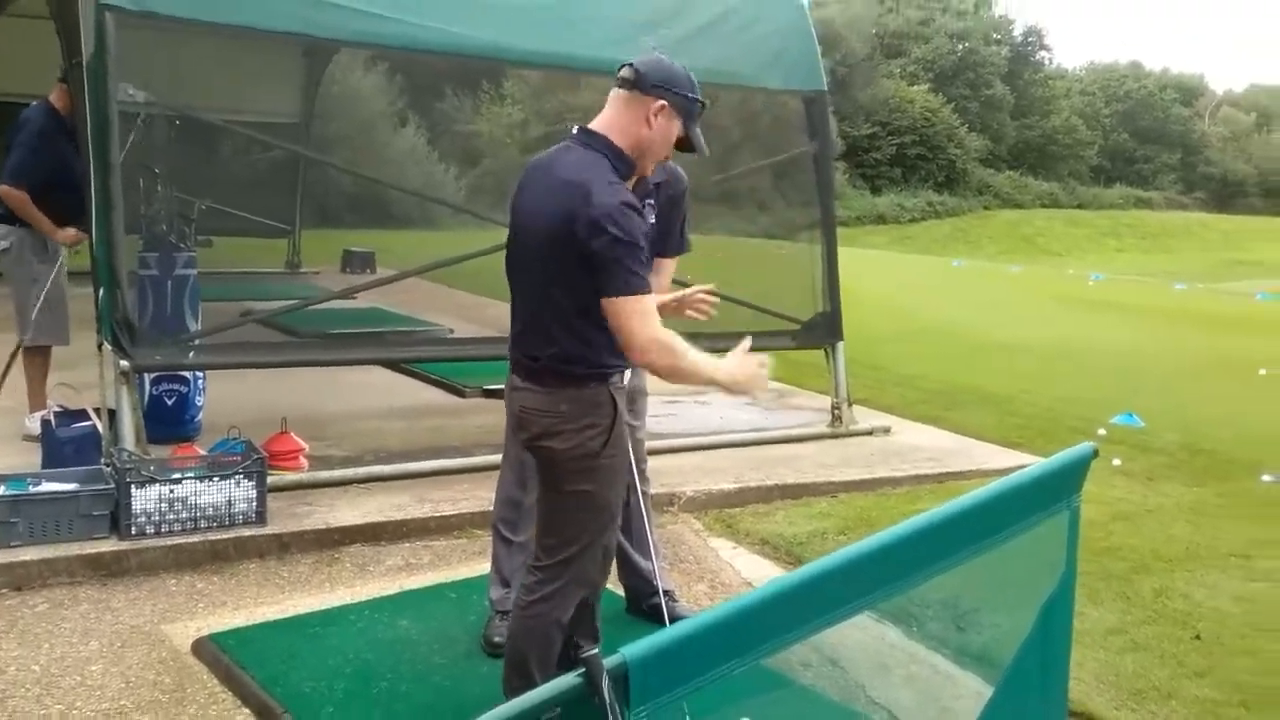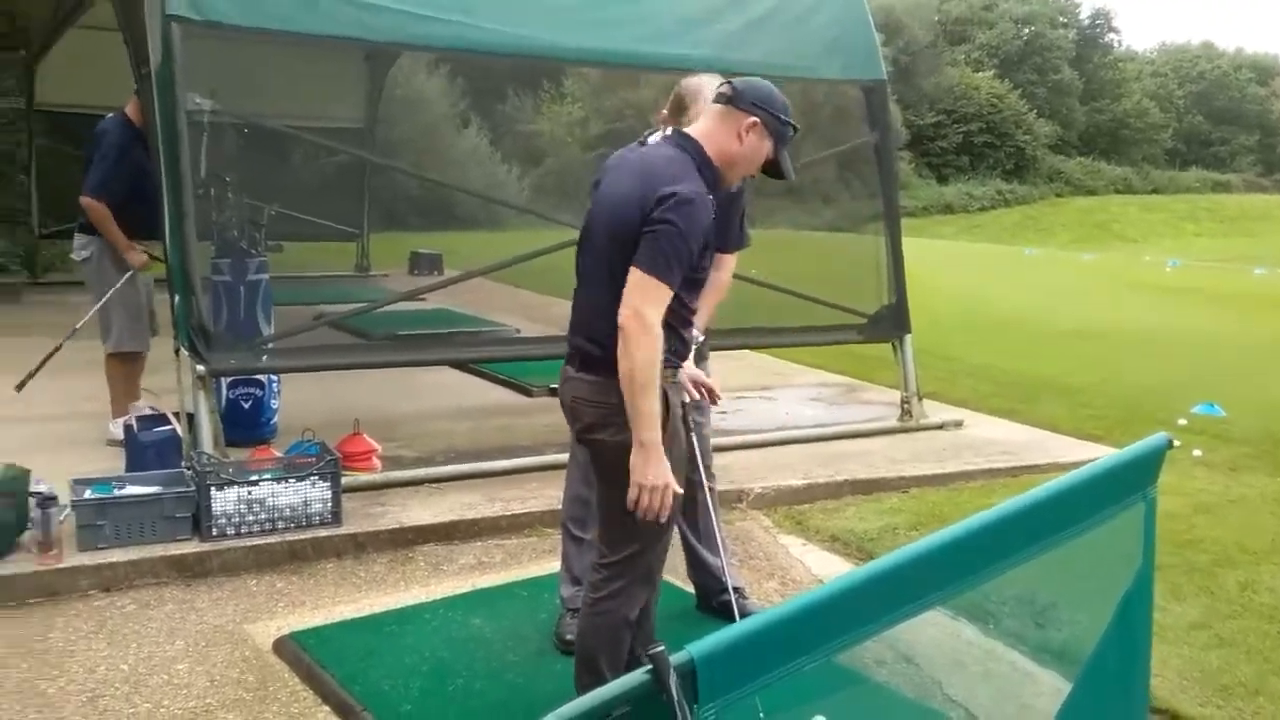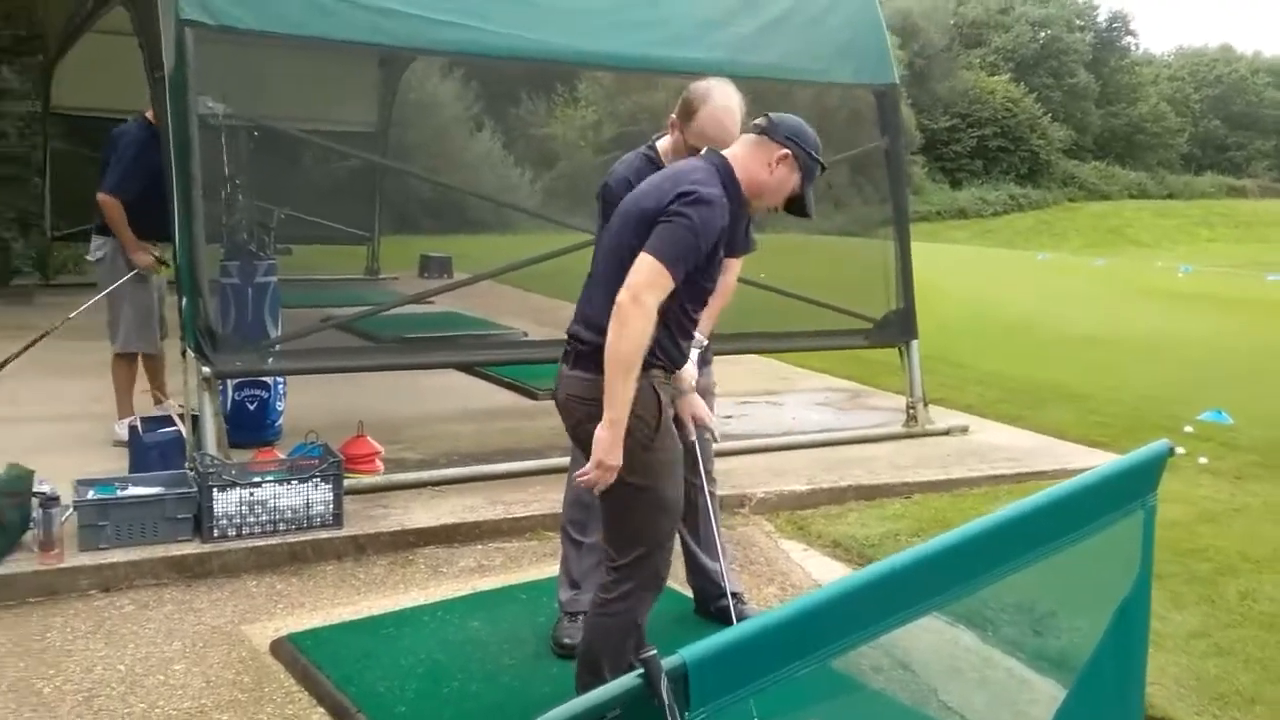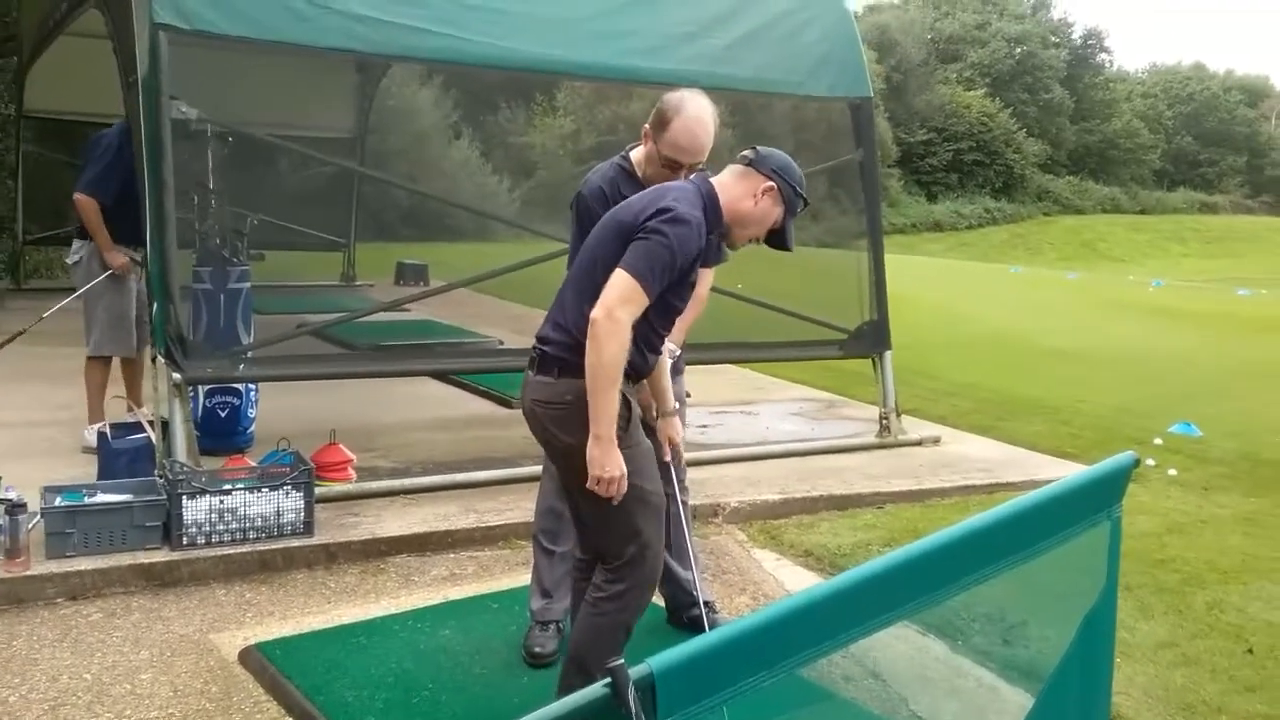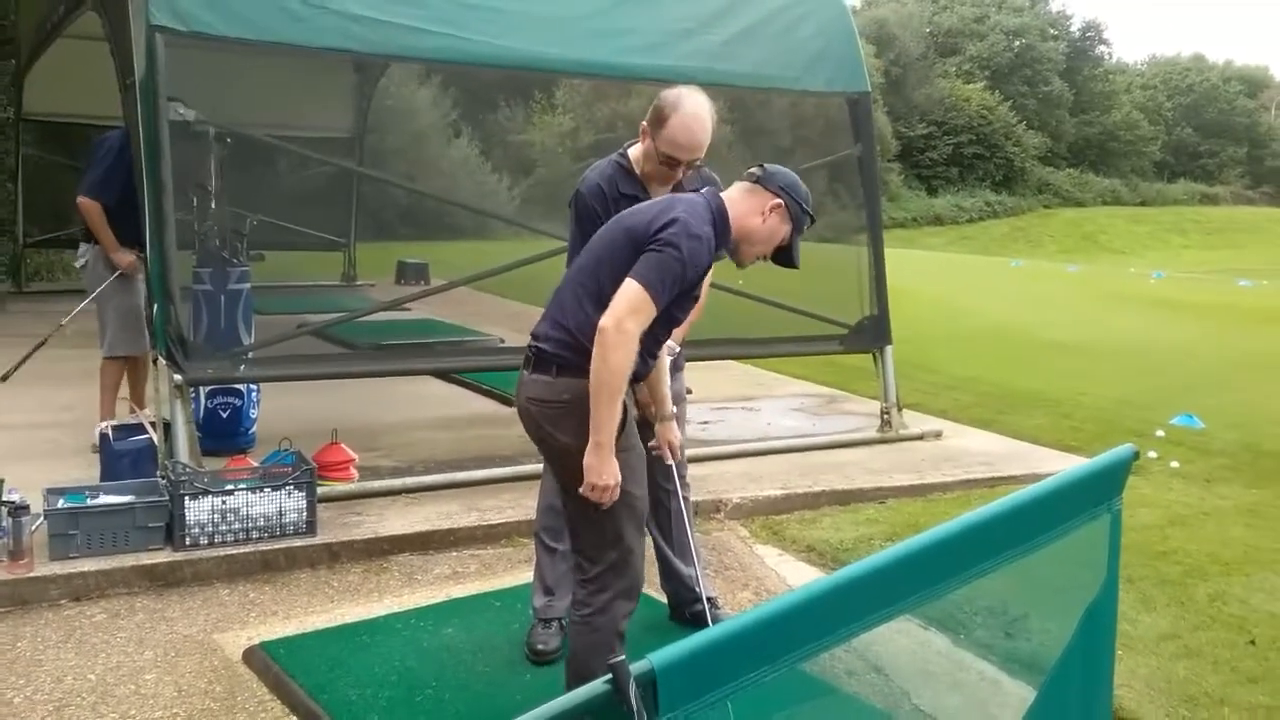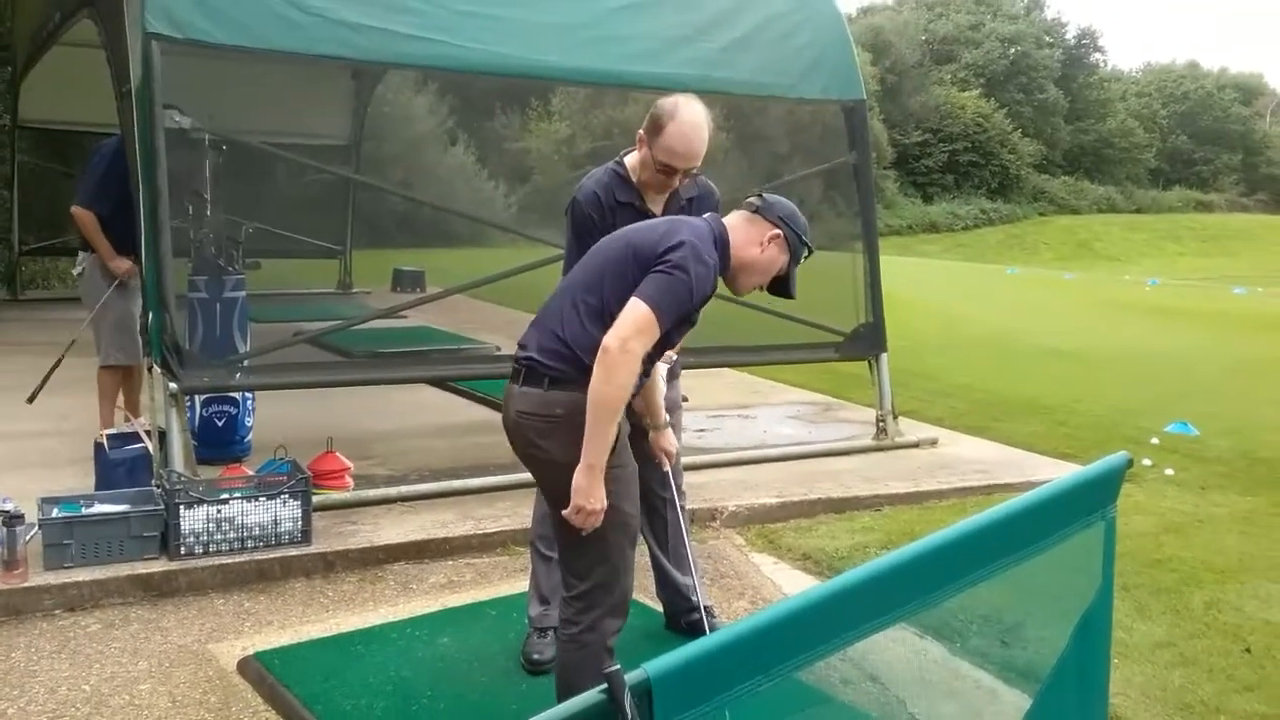
dt=0.2s
person 1, frame 1
left shoulder: (546, 169)
right shoulder: (606, 200)
right elbow: (640, 341)
left wrist: (649, 297)
right wrist: (725, 373)
left hip: (540, 384)
right hip: (577, 401)
left knee: (588, 540)
right knee: (562, 563)
left ankle: (575, 664)
right ankle: (526, 705)
person 1, frame 2
left shoulder: (634, 162)
right shoulder: (685, 196)
right elbow: (636, 322)
left wrist: (673, 365)
right wrist: (647, 447)
left hip: (595, 377)
right hip: (623, 394)
left knee: (641, 544)
right knee: (627, 560)
left ankle: (634, 673)
person 1, frame 3
left shoulder: (686, 180)
right shoulder: (706, 200)
right elbow: (633, 304)
left wrist: (681, 389)
right wrist: (613, 427)
left hip: (594, 377)
right hip: (617, 390)
left knee: (634, 547)
right knee: (638, 562)
left ankle: (627, 678)
person 1, frame 4
left shoulder: (679, 208)
right shoulder: (683, 220)
right elbow: (608, 319)
left wrist: (667, 411)
right wrist: (604, 440)
left hip: (563, 385)
right hip: (581, 392)
left knee: (603, 554)
right knee: (634, 561)
left ankle: (596, 686)
person 1, frame 5
left shoulder: (687, 219)
right shoulder: (691, 233)
right elbow: (615, 329)
left wrist: (664, 415)
right wrist: (602, 448)
left hip: (556, 384)
right hip: (575, 391)
left knee: (601, 556)
right knee: (614, 571)
left ankle: (594, 686)
person 1, frame 6
left shoulder: (682, 237)
right shoulder: (696, 256)
right elbow: (617, 348)
left wrist: (658, 423)
right wrist: (592, 469)
left hip: (539, 397)
right hip: (566, 406)
left knee: (592, 568)
right knee: (601, 589)
left ankle: (588, 694)
person 2, frame 1
left shoulder: (671, 183)
left elbow: (662, 270)
left knee: (626, 468)
right knee: (527, 475)
left ankle: (646, 590)
right ankle: (508, 603)
person 2, frame 2
left shoulder: (728, 179)
left elbow: (723, 263)
left wrist: (690, 336)
left knee: (694, 467)
right knee: (593, 473)
left ankle: (715, 585)
right ankle: (578, 599)
person 2, frame 3
right shoulder: (626, 181)
left elbow: (728, 268)
left wrist: (694, 342)
left hip: (688, 348)
left knee: (696, 472)
left ankle: (714, 590)
right ankle: (577, 603)
person 2, frame 4
right shoulder: (600, 191)
left elbow: (701, 279)
left wrist: (666, 351)
left knee: (668, 482)
right knee: (568, 484)
left ankle: (685, 599)
right ankle: (549, 613)
person 2, frame 5
left shoulder: (706, 191)
right shoulder: (598, 189)
left elbow: (699, 276)
left wrist: (665, 348)
left knee: (669, 478)
right knee: (568, 482)
left ankle: (687, 595)
right ankle: (551, 610)
person 2, frame 6
left shoulder: (703, 199)
right shoulder: (594, 197)
left wrist: (660, 358)
left hip: (657, 361)
left knee: (665, 486)
left ankle: (684, 603)
right ankle: (546, 619)
person 3, frame 1
left shoulder: (58, 124)
right shoulder: (38, 125)
right wrist: (54, 232)
left hip: (45, 237)
left knee: (47, 325)
right knee: (40, 326)
left ankle: (42, 405)
right ankle: (36, 417)
person 3, frame 2
left shoulder: (133, 135)
right shoulder: (117, 137)
right elbow: (90, 200)
right wrist: (126, 250)
left hip: (128, 245)
right hip: (107, 247)
left knee: (141, 329)
right knee: (123, 334)
left ankle: (134, 405)
right ankle: (119, 422)
person 3, frame 3
left shoulder: (152, 138)
right shoulder: (135, 139)
right elbow: (107, 198)
right wrist: (133, 250)
left hip: (145, 247)
right hip: (121, 249)
left knee: (153, 331)
right knee: (131, 336)
left ankle: (162, 404)
right ankle: (125, 423)
person 3, frame 4
left shoulder: (135, 143)
right shoulder: (114, 142)
right elbow: (83, 197)
right wrist: (108, 250)
left hip: (129, 254)
right hip: (102, 254)
left knee: (137, 339)
right knee: (105, 341)
left ankle: (137, 412)
right ankle: (95, 428)
person 3, frame 5
right shoulder: (117, 144)
right elbow: (86, 200)
right wrist: (115, 251)
left hip: (137, 256)
right hip: (110, 257)
left knee: (142, 340)
right knee: (120, 343)
left ankle: (140, 414)
right ankle: (106, 425)
person 3, frame 6
right shoulder: (112, 153)
right elbow: (81, 210)
right wrist: (111, 258)
left hip: (135, 265)
right hip: (107, 266)
left knee: (136, 349)
right knee: (116, 351)
left ankle: (135, 422)
right ankle: (106, 431)
